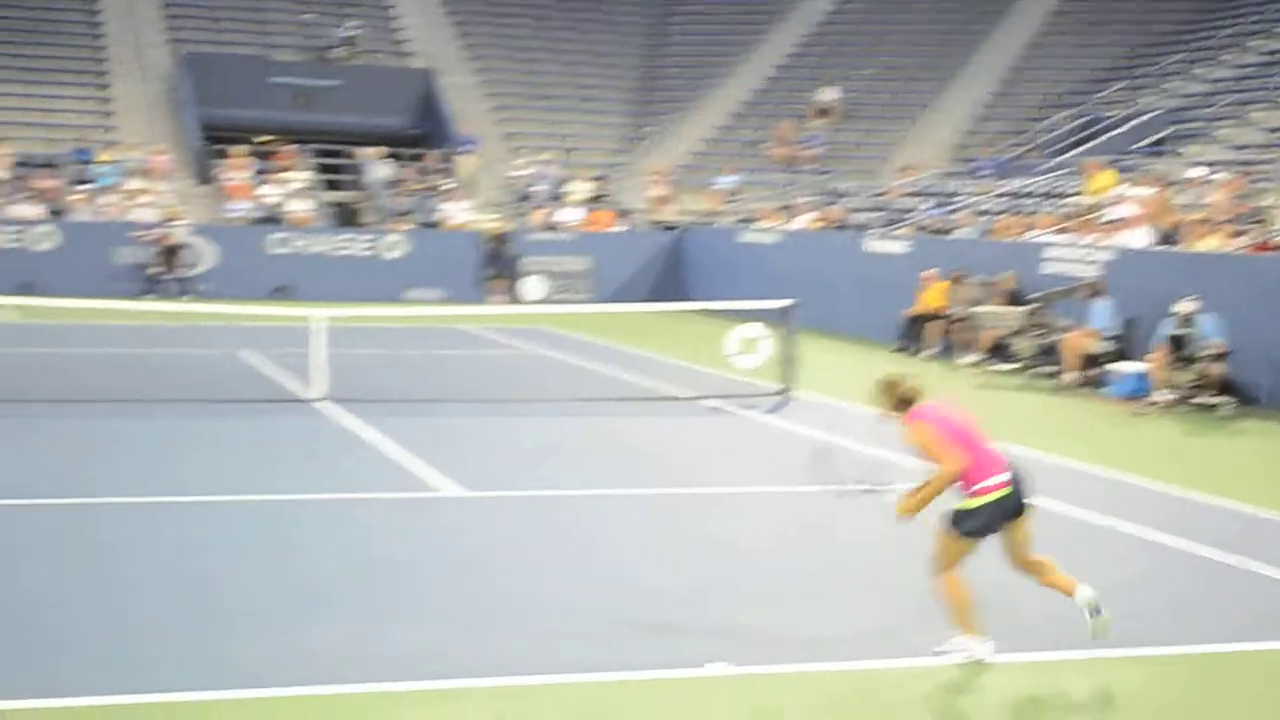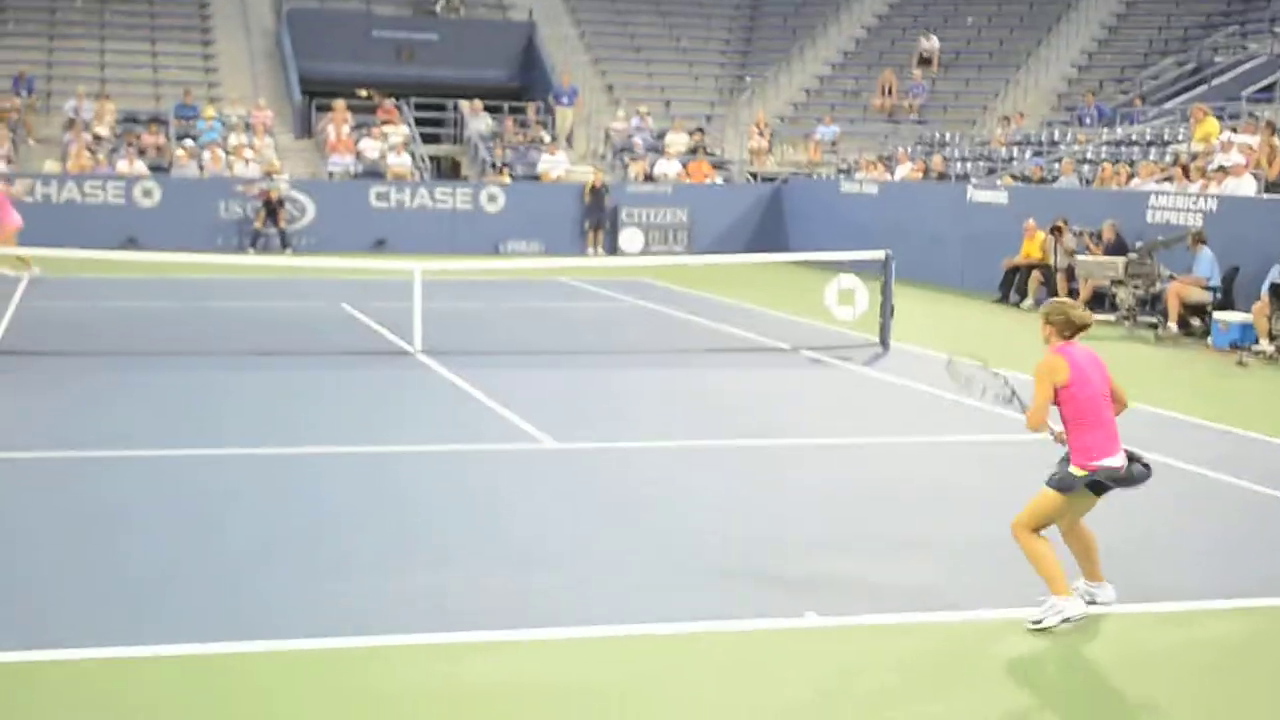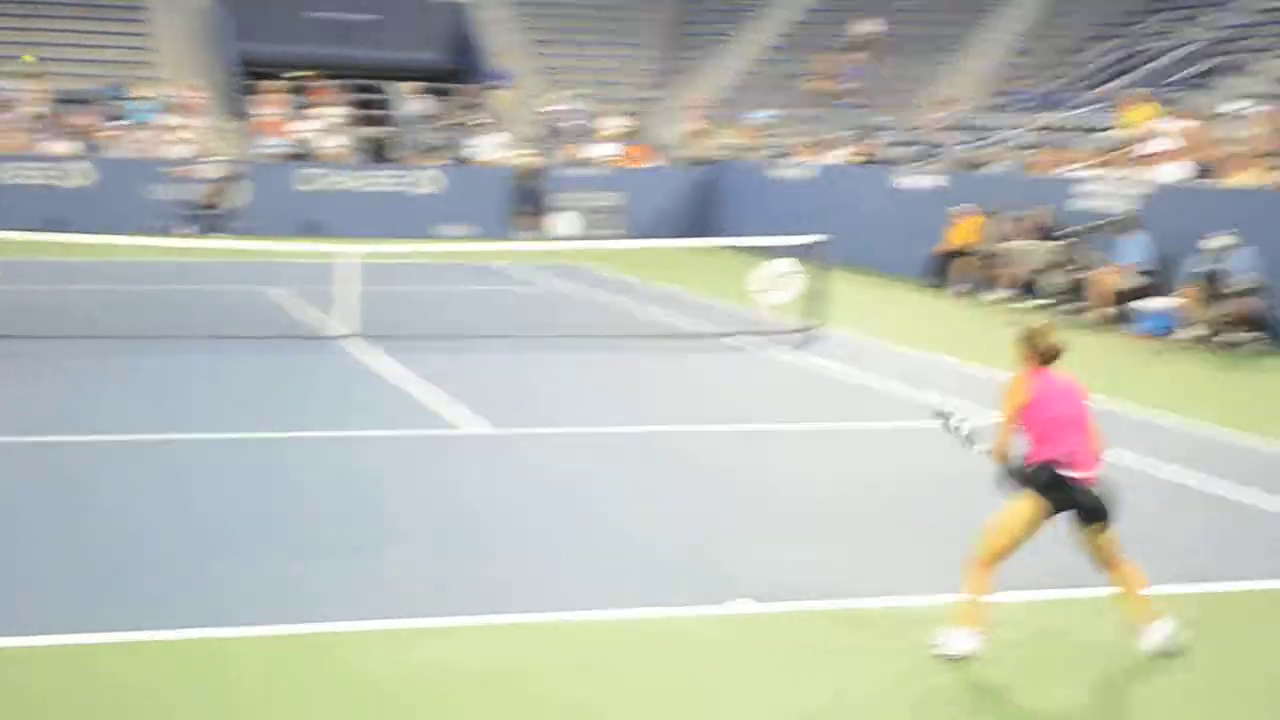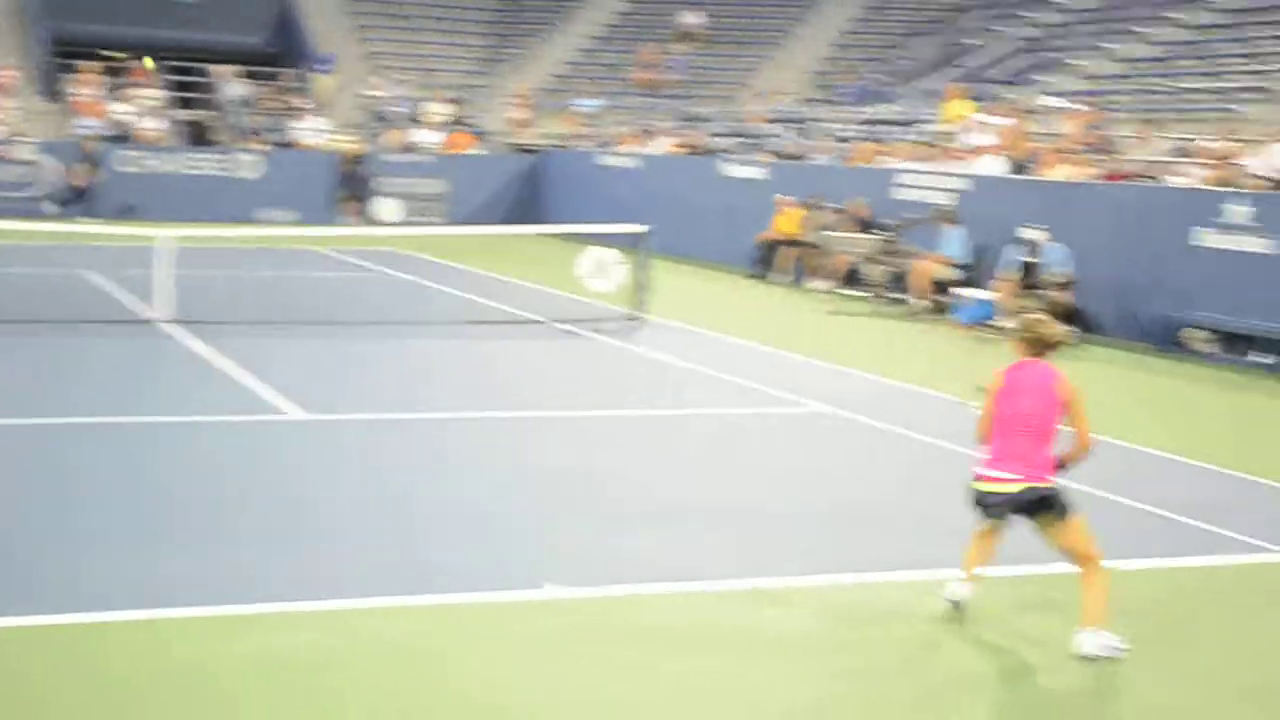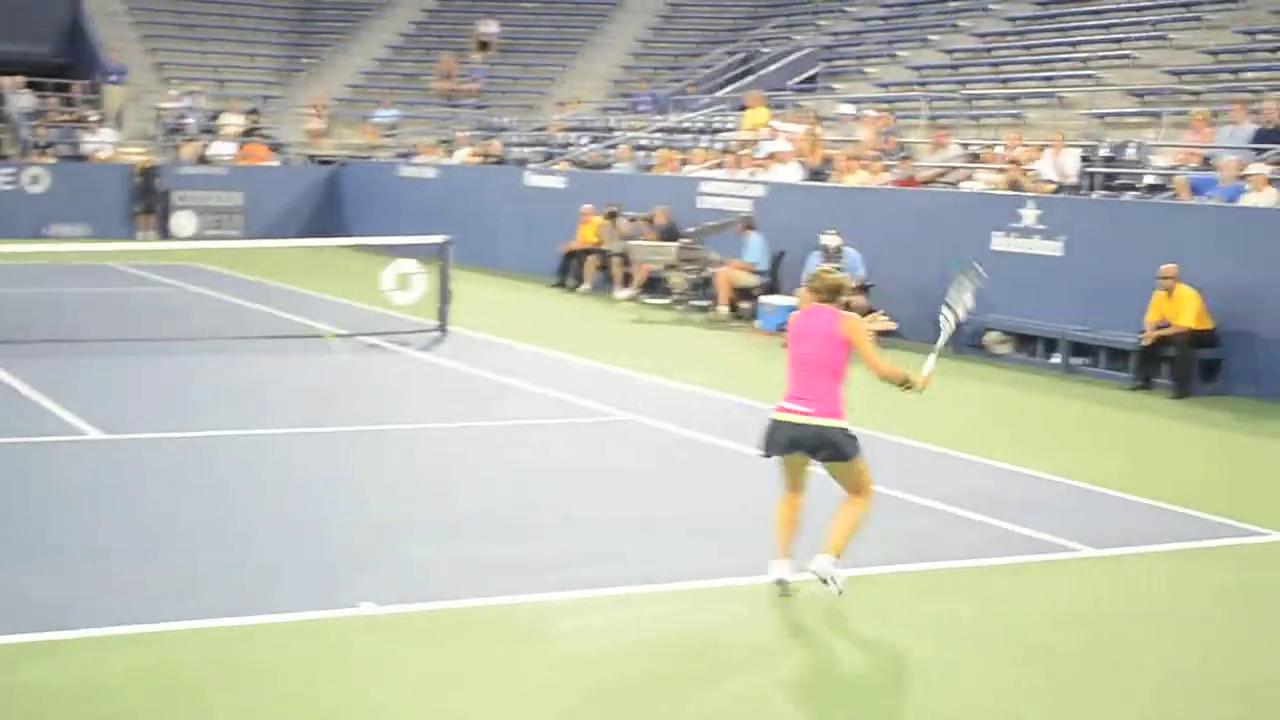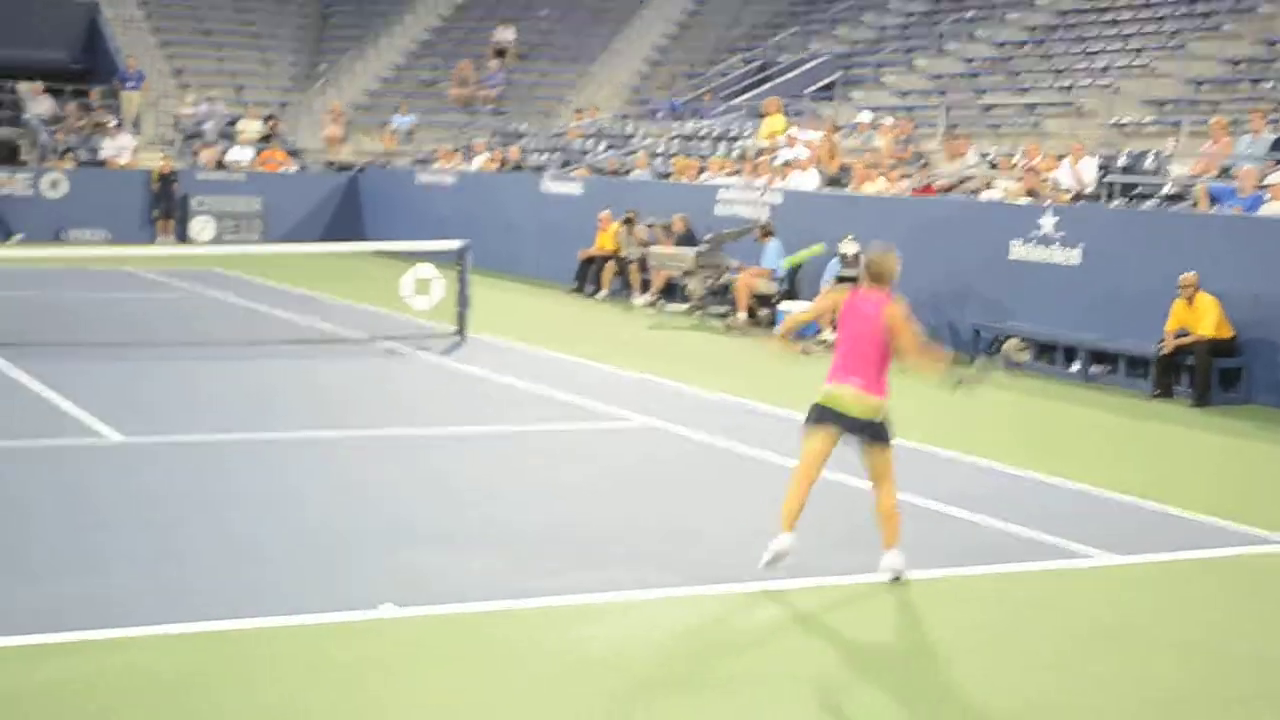
dt=0.4s
person 1, frame 1
left shoulder: (915, 428)
right shoulder: (938, 412)
left elbow: (956, 466)
left wrist: (919, 501)
right wrist: (920, 491)
left hip: (985, 496)
right hip: (1006, 482)
left knee: (943, 567)
right knee: (1026, 561)
left ankle: (973, 641)
right ankle: (1079, 592)
person 1, frame 2
left shoulder: (1051, 363)
right shoulder: (1092, 356)
left elbow: (1036, 423)
right elbow: (1121, 402)
left wrist: (1034, 417)
left hip: (1090, 469)
right hip: (1117, 464)
left knee: (1023, 527)
right knee: (1067, 520)
left ankle: (1065, 600)
right ankle: (1096, 583)
person 1, frame 3
left shoulder: (1021, 383)
right shoulder: (1073, 387)
left elbow: (1001, 447)
right elbow: (1095, 448)
left wrist: (1004, 462)
left hip: (1048, 480)
right hip: (1084, 485)
left knee: (984, 559)
right knee: (1111, 561)
left ankle: (964, 632)
right ankle: (1155, 628)
person 1, frame 4
left shoulder: (1001, 378)
right shoulder: (1062, 384)
right elbow: (1083, 444)
left hip: (993, 483)
right hip: (1036, 489)
left knee: (989, 530)
right knee: (1090, 562)
left ankle: (965, 583)
right ankle: (1092, 633)
person 1, frame 5
left shoulder: (796, 319)
right shoulder: (848, 322)
right elbow: (881, 370)
right wrist: (910, 382)
left hip: (789, 419)
right hip: (827, 426)
left knee: (793, 492)
right knee: (859, 494)
left ankle: (781, 564)
right ankle: (827, 559)
person 1, frame 6
left shoulder: (844, 296)
right shoulder: (894, 310)
left elbow: (796, 320)
right elbow: (914, 354)
left wrist: (784, 330)
right wrist: (941, 361)
left hip: (835, 399)
right hip: (870, 405)
left knee: (804, 476)
right knee: (883, 482)
left ankle: (784, 536)
right ankle: (892, 555)
